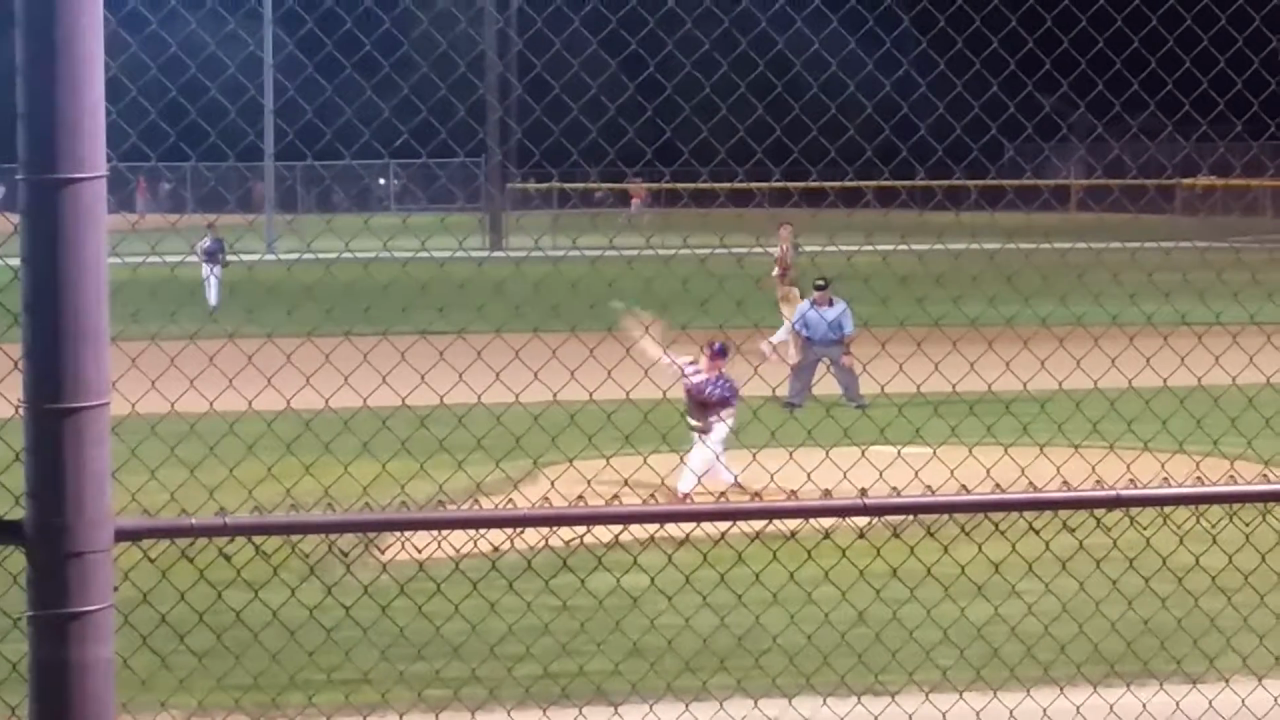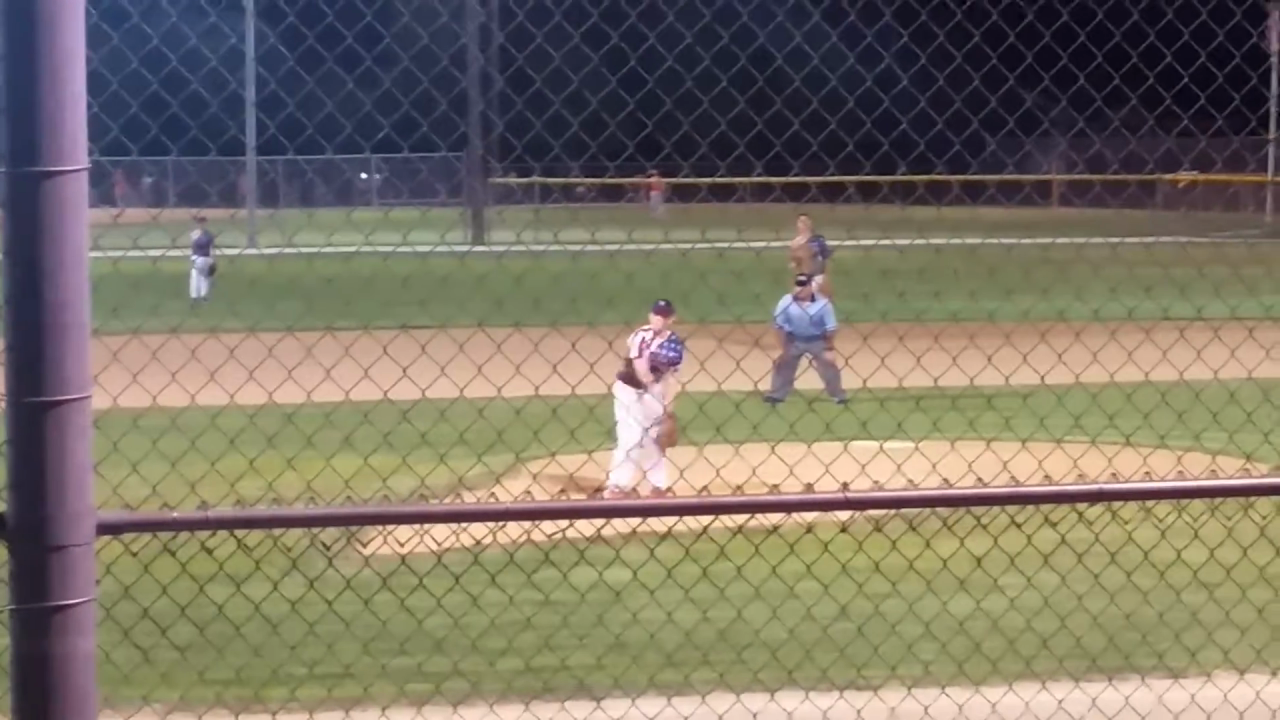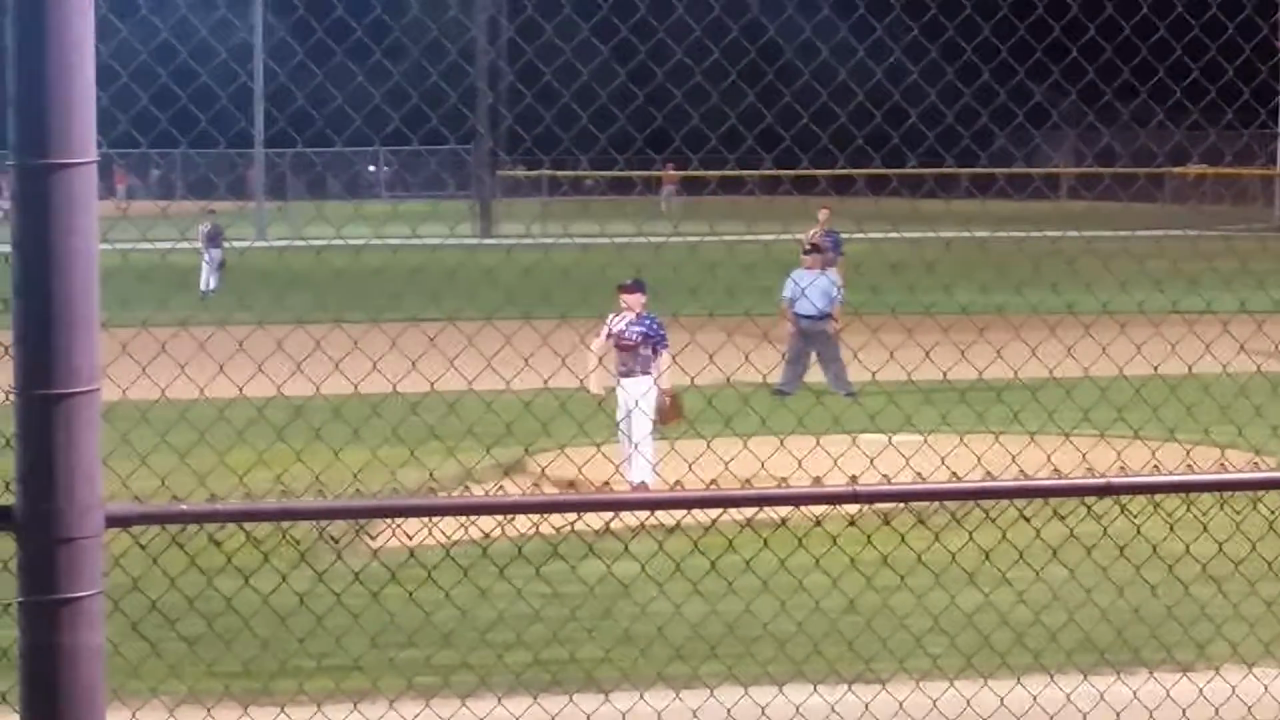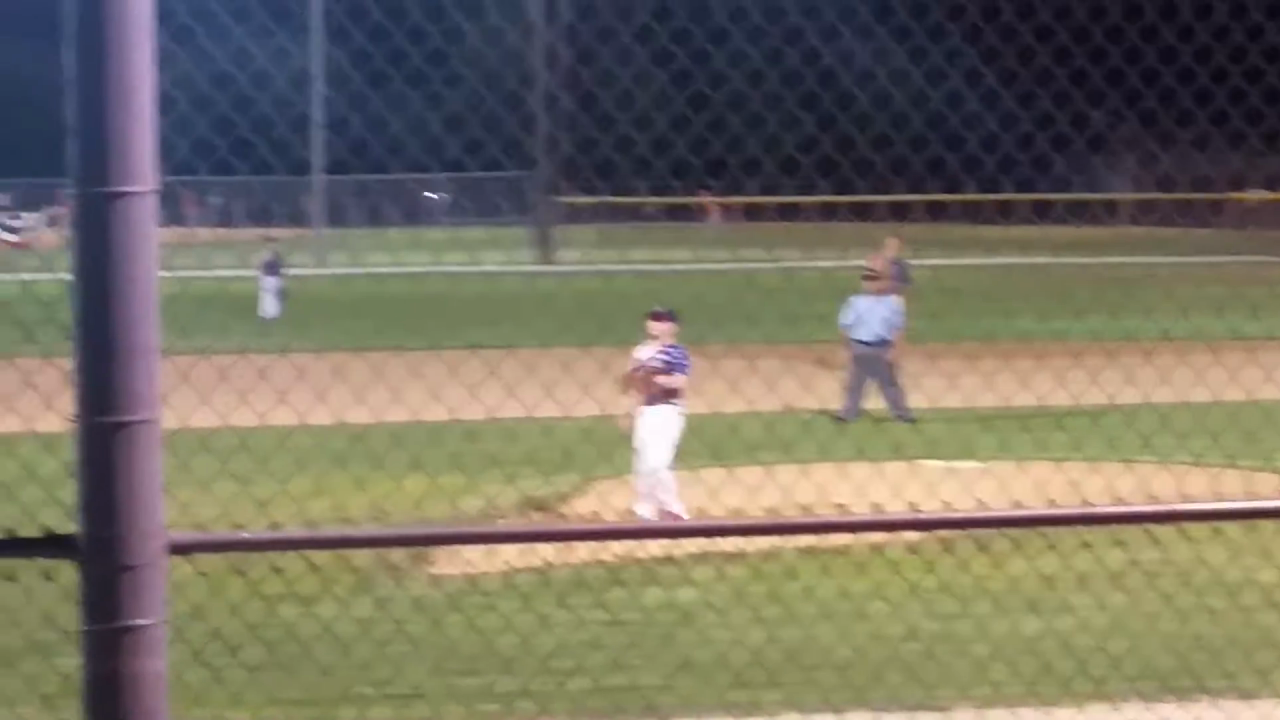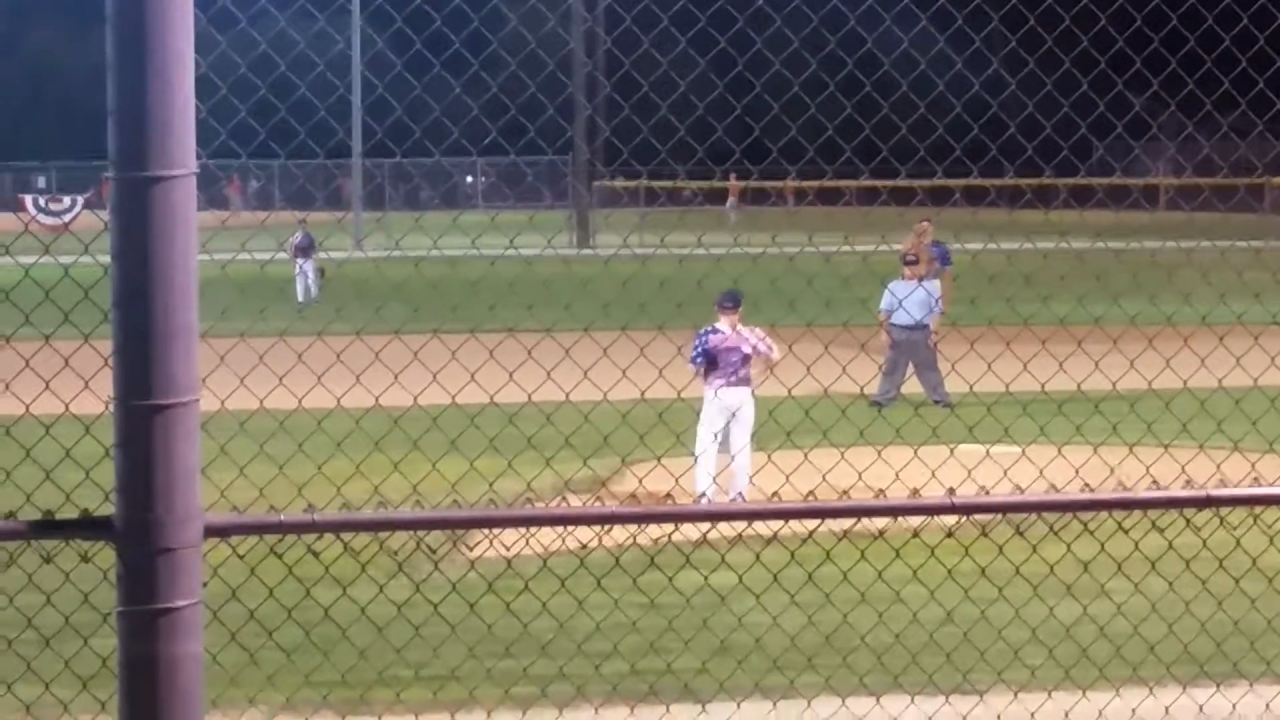
dt=1s
person 1, frame 1
left shoulder: (724, 386)
right shoulder: (691, 366)
left elbow: (731, 409)
right elbow: (659, 355)
left wrist: (707, 423)
right wrist: (641, 335)
left hip: (717, 423)
right hip: (698, 421)
left knee: (699, 458)
right knee: (706, 455)
left ankle: (684, 492)
right ankle: (731, 481)
person 1, frame 2
left shoulder: (675, 345)
right shoulder: (642, 336)
left elbow: (670, 376)
right elbow: (641, 370)
left wrist: (668, 404)
right wrist: (656, 392)
left hip: (651, 392)
right hip: (627, 389)
left knee: (655, 438)
right knee: (629, 439)
left ankle: (659, 484)
right ankle: (618, 484)
person 1, frame 3
left shoulder: (650, 323)
right shoulder: (614, 321)
left elbow: (664, 355)
right elbow: (596, 347)
left wrist: (664, 385)
right wrist: (592, 377)
left hip: (644, 383)
right hip: (623, 384)
left knee: (641, 432)
right knee: (625, 434)
left ankle: (642, 481)
right ankle: (634, 479)
person 1, frame 4
left shoulder: (676, 352)
right shoulder: (641, 351)
left elbow: (682, 382)
right elbow: (635, 384)
left wrist: (657, 379)
right wrist: (631, 411)
left hip: (667, 412)
right hip: (646, 412)
left knee: (656, 463)
right knee: (642, 465)
left ankle: (673, 509)
right ankle: (647, 513)
person 1, frame 5
left shoulder: (706, 334)
right shoulder: (750, 334)
left elbow: (696, 367)
right elbow: (774, 356)
left hip: (716, 395)
right hip: (742, 394)
left knee: (706, 446)
right knee: (741, 447)
left ankle: (704, 494)
right ankle: (739, 494)
